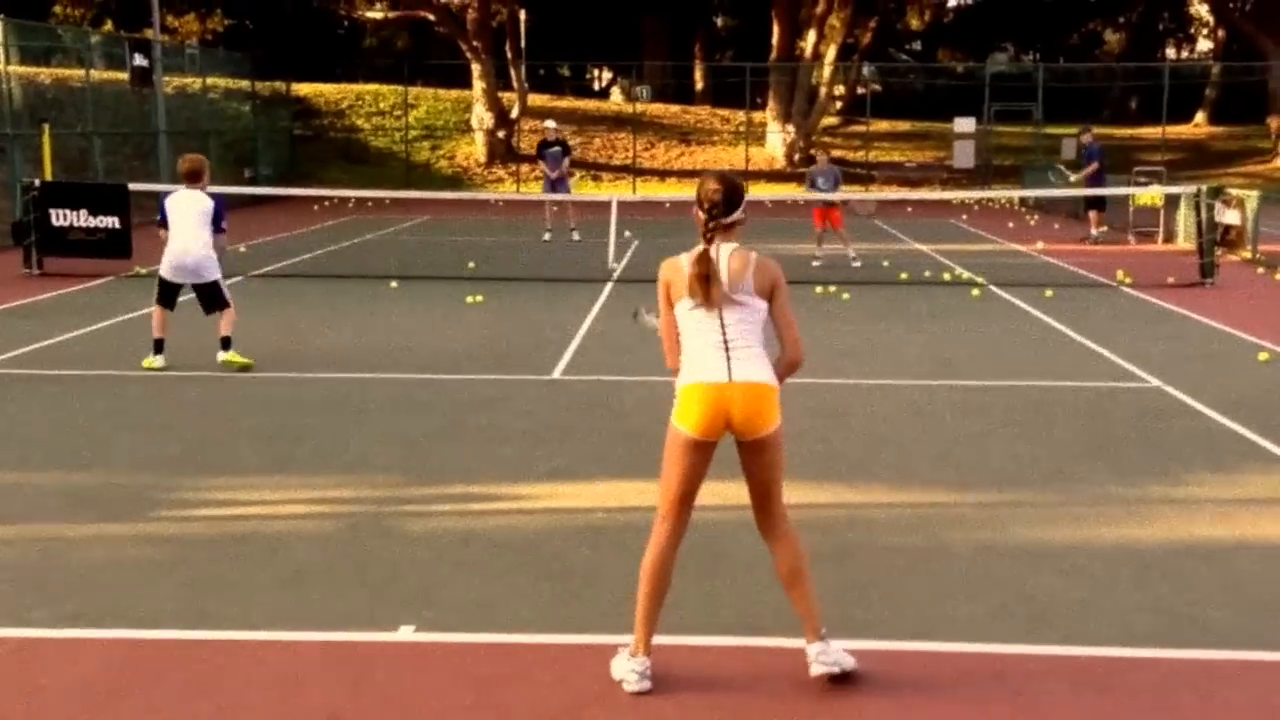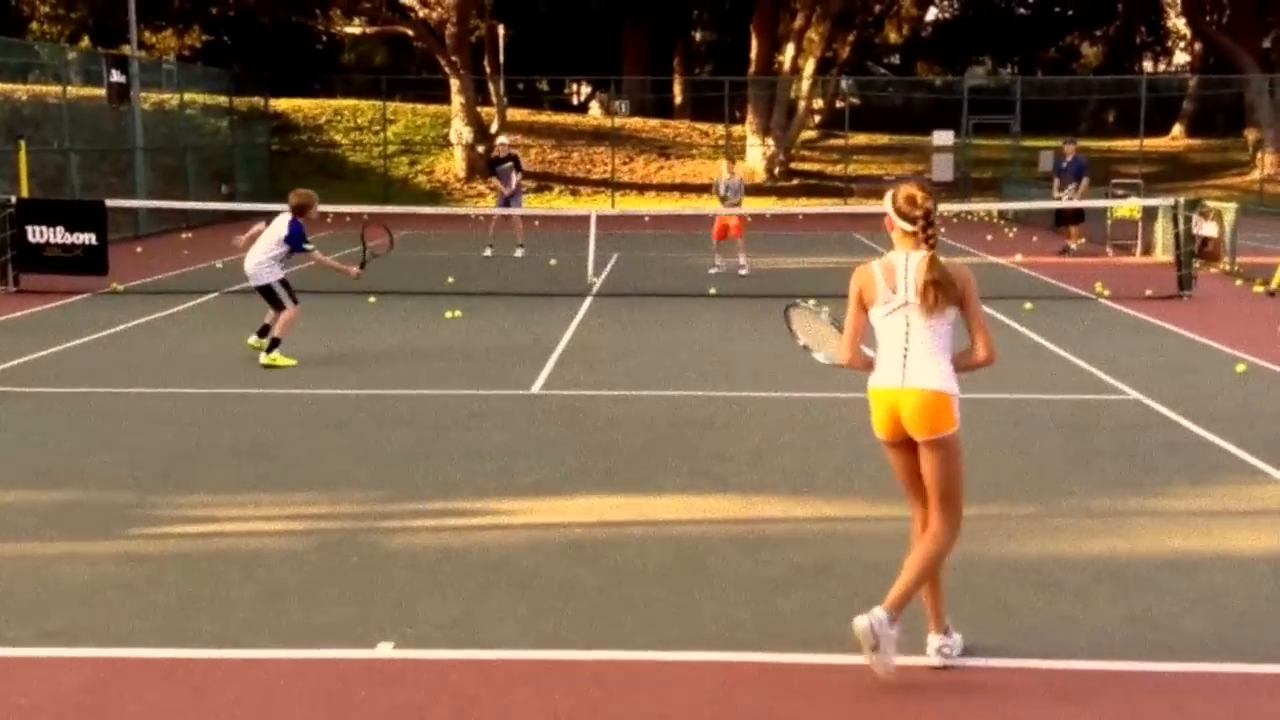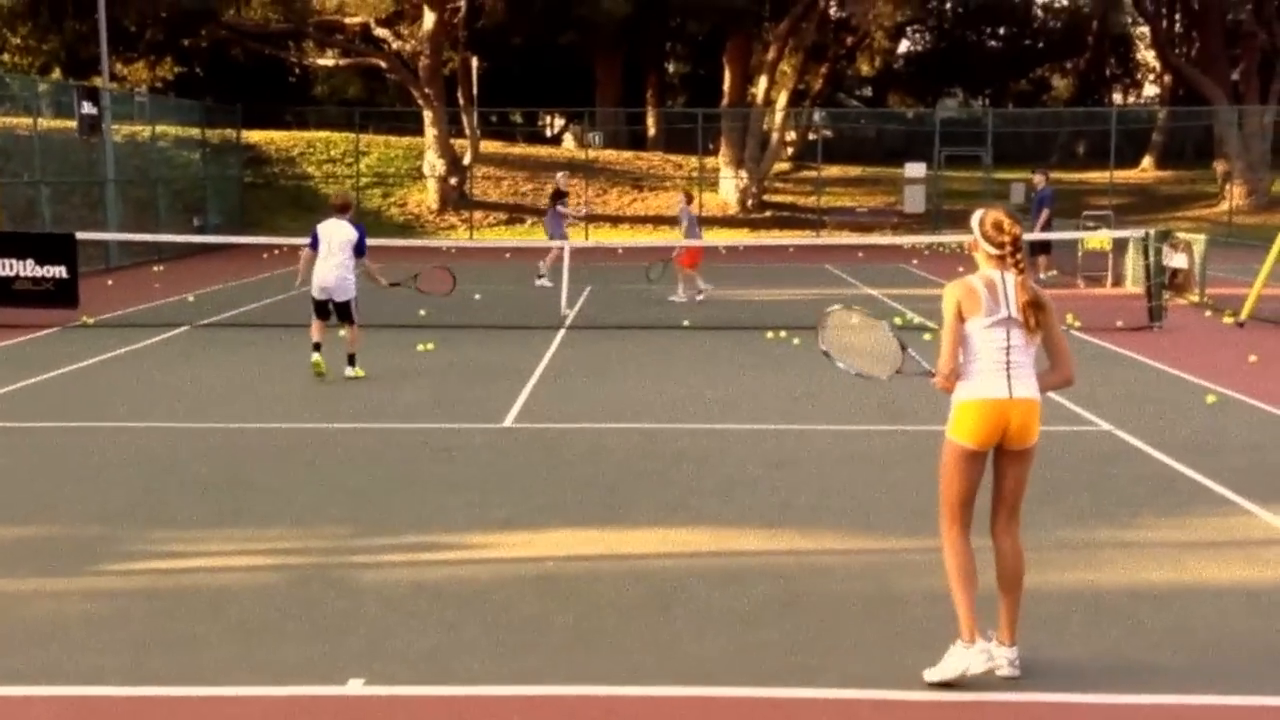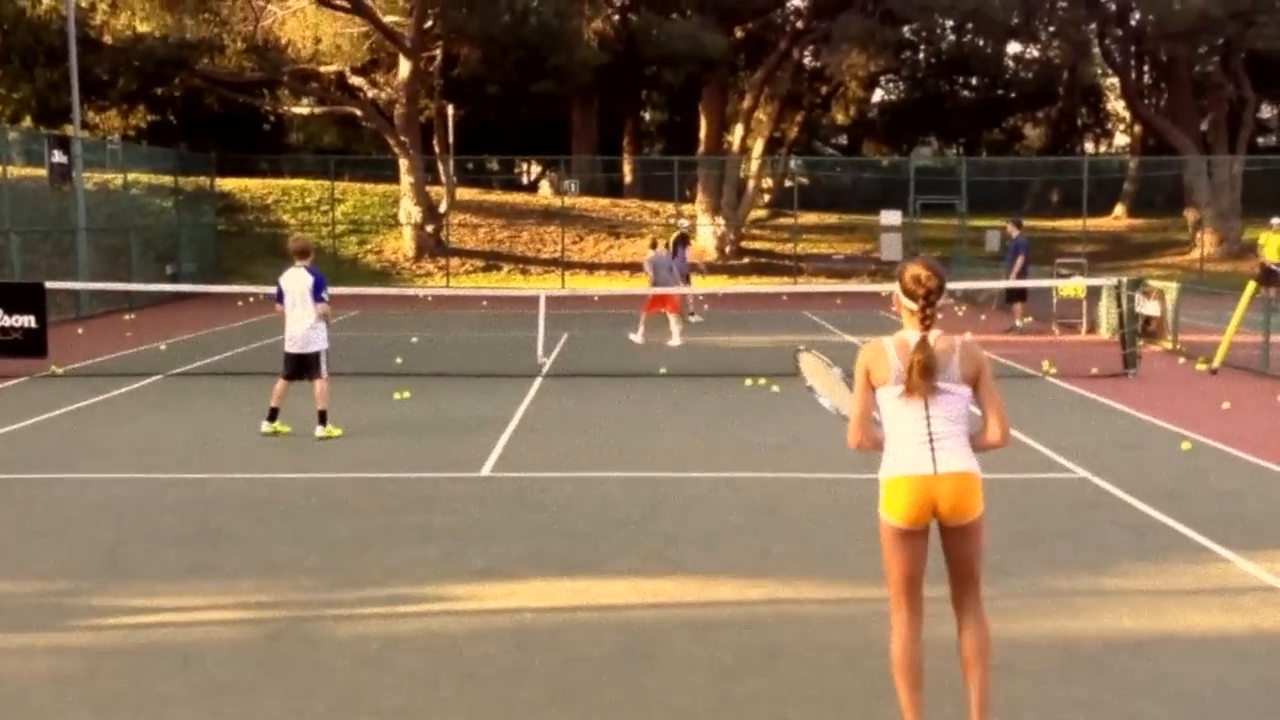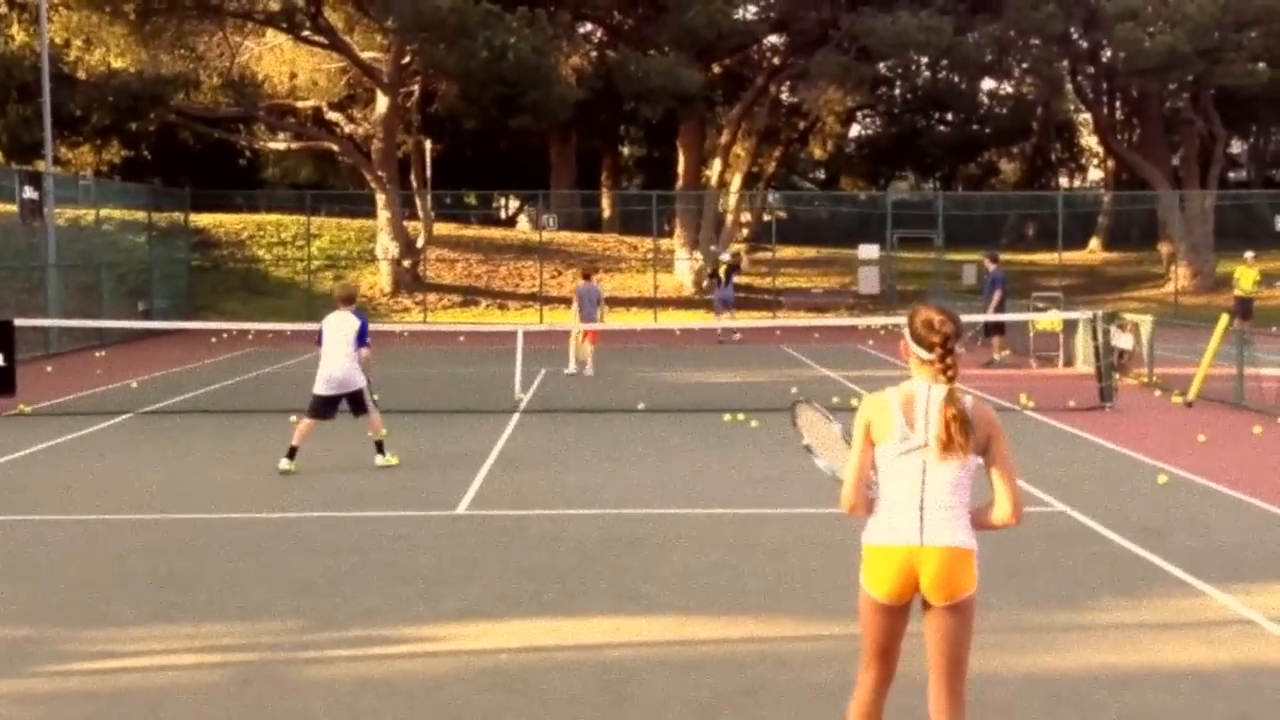
dt=1s
person 1, frame 1
left shoulder: (672, 271)
right shoulder: (765, 269)
right elbow: (794, 355)
left hip: (698, 397)
right hip: (757, 397)
left knee: (667, 529)
right knee: (774, 525)
left ankle: (638, 657)
right ankle: (818, 645)
person 1, frame 2
left shoulder: (866, 276)
right shoulder: (955, 275)
left elbow: (849, 356)
right elbow: (984, 353)
left hip: (884, 399)
right hip: (932, 400)
left knee: (924, 515)
right knee: (944, 525)
left ankle: (939, 633)
right ankle: (884, 615)
person 1, frame 3
left shoulder: (960, 290)
right shoulder: (1035, 296)
left elbow: (948, 369)
right elbow: (1064, 373)
left wrist: (946, 381)
right wrist: (1015, 388)
left hip: (975, 411)
right hip: (1025, 412)
left knee: (954, 529)
right knee: (1006, 529)
left ankle: (971, 643)
right ankle: (1006, 646)
person 1, frame 4
left shoulder: (874, 355)
right shoulder: (969, 353)
left elbow: (858, 438)
right elbow: (997, 434)
left hip: (903, 487)
right hip: (961, 484)
left knee: (906, 614)
right knee: (968, 605)
person 1, frame 5
left shoulder: (876, 407)
right shoulder: (981, 416)
left elbow: (852, 502)
right elbow: (1009, 512)
right wrist: (955, 517)
left hip: (887, 556)
right hip: (952, 559)
left knee: (873, 678)
person 2, frame 1
left shoulder: (168, 199)
right shoulder: (212, 202)
left elbow: (164, 234)
right elbow: (220, 238)
left hip: (174, 260)
right hip: (203, 261)
left knee: (161, 307)
right knee: (226, 309)
left ankle: (156, 355)
right ankle: (225, 351)
person 2, frame 2
left shoulder: (284, 217)
right shoulder: (295, 231)
left elbow: (262, 226)
right elbow: (318, 258)
left wrist: (245, 238)
right wrist: (348, 270)
left hip: (257, 264)
right hip: (263, 269)
left knee: (285, 303)
right knee: (291, 309)
left ankle: (259, 337)
right ankle: (269, 354)
person 2, frame 3
left shoulder: (321, 227)
right shoulder: (356, 231)
left elbow: (307, 254)
right elbow: (362, 262)
left wrist: (301, 277)
right wrist: (378, 279)
left hip: (319, 281)
right hip: (342, 282)
left knee: (319, 319)
right knee: (351, 323)
left ankle: (316, 352)
right ankle: (351, 366)
person 2, frame 4
left shoulder: (284, 277)
right shoulder: (315, 276)
left elbow: (280, 308)
right elbow: (323, 309)
right wrist: (327, 319)
left hip: (292, 336)
right hip: (313, 336)
left knee: (286, 378)
right knee: (320, 379)
left ankle: (270, 421)
right ankle: (322, 426)
person 2, frame 5
left shoulder: (326, 321)
right shoulder: (359, 322)
left elbow: (322, 350)
right elbow: (365, 354)
right wrist: (363, 372)
left hip: (326, 377)
right hip: (349, 376)
left knee: (310, 419)
right knee: (372, 413)
left ankle: (288, 458)
right ankle: (381, 455)
